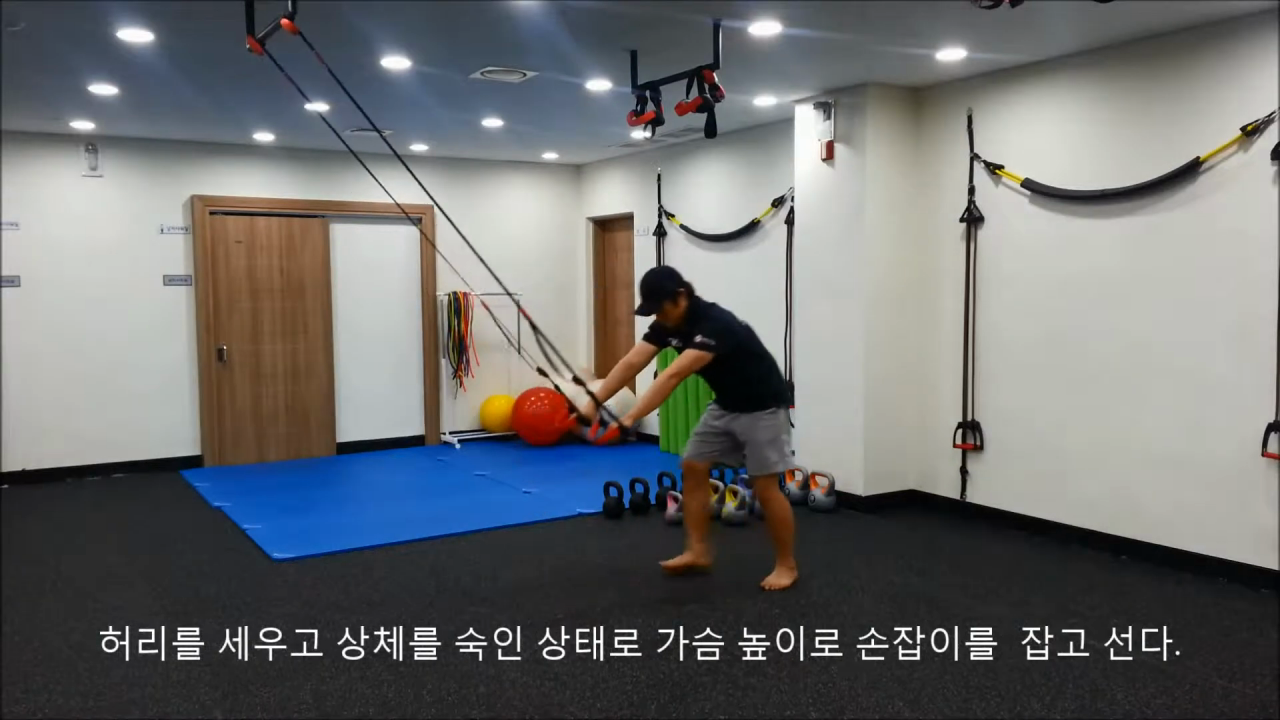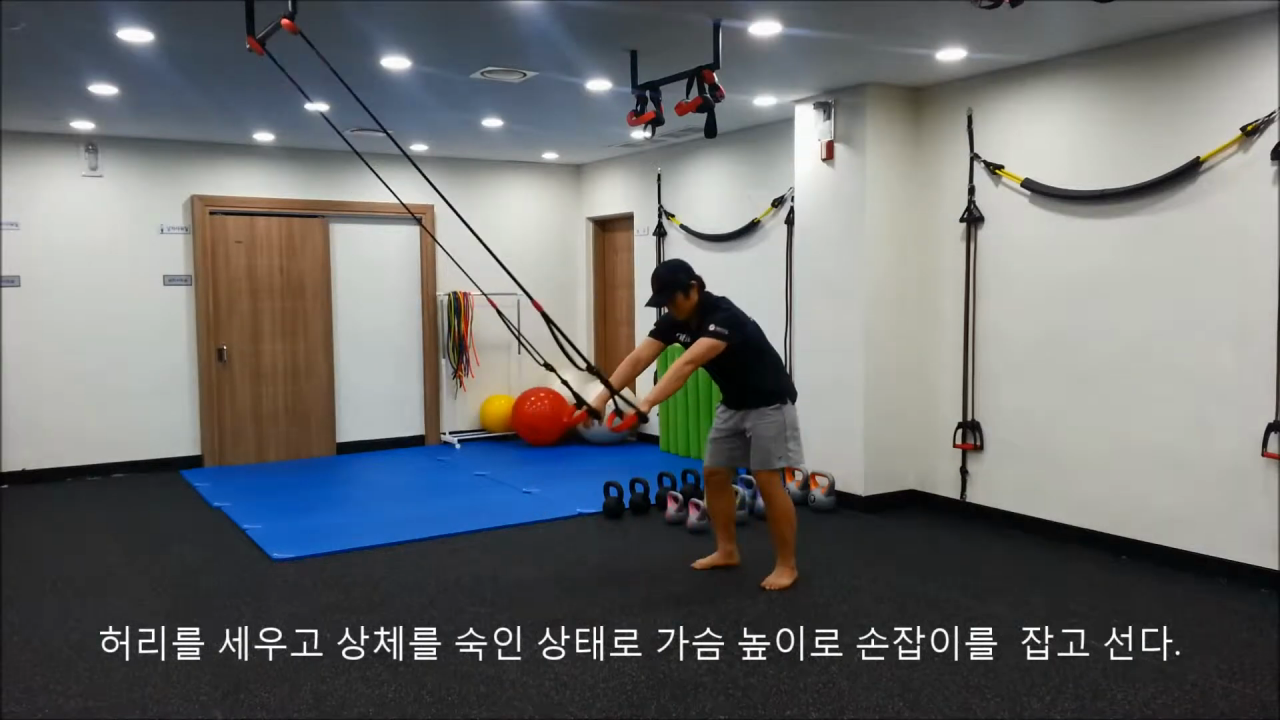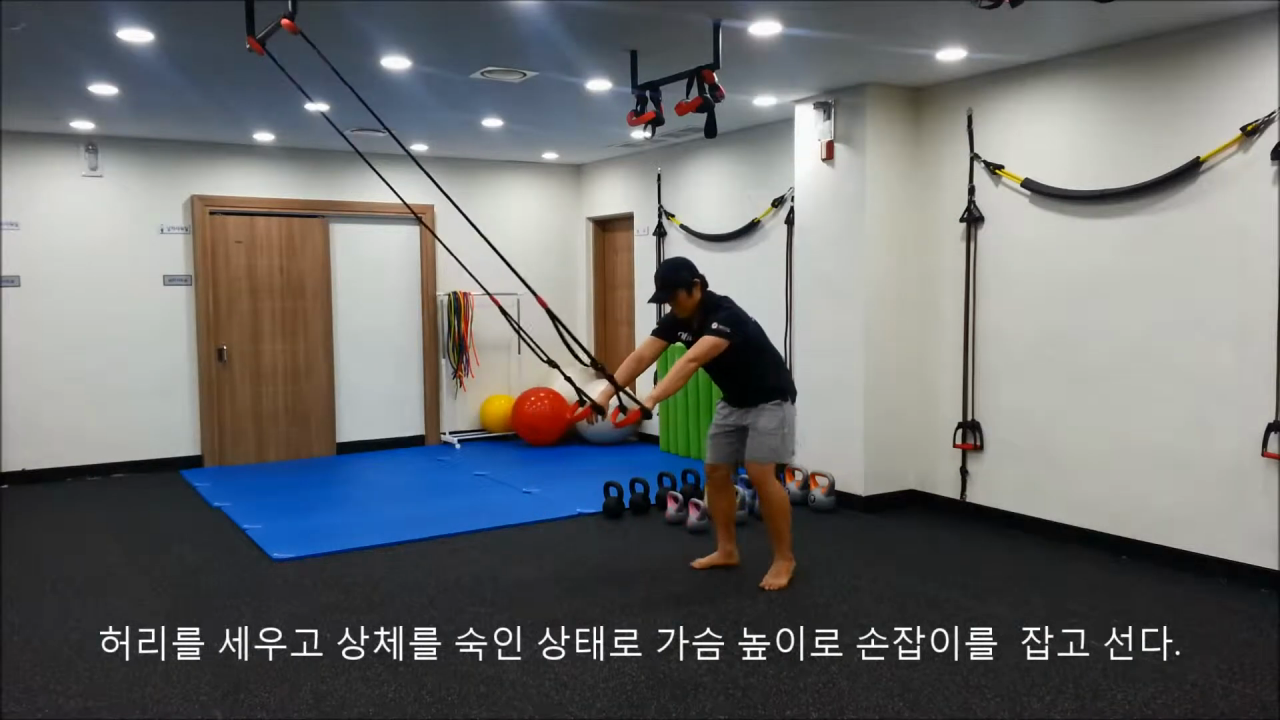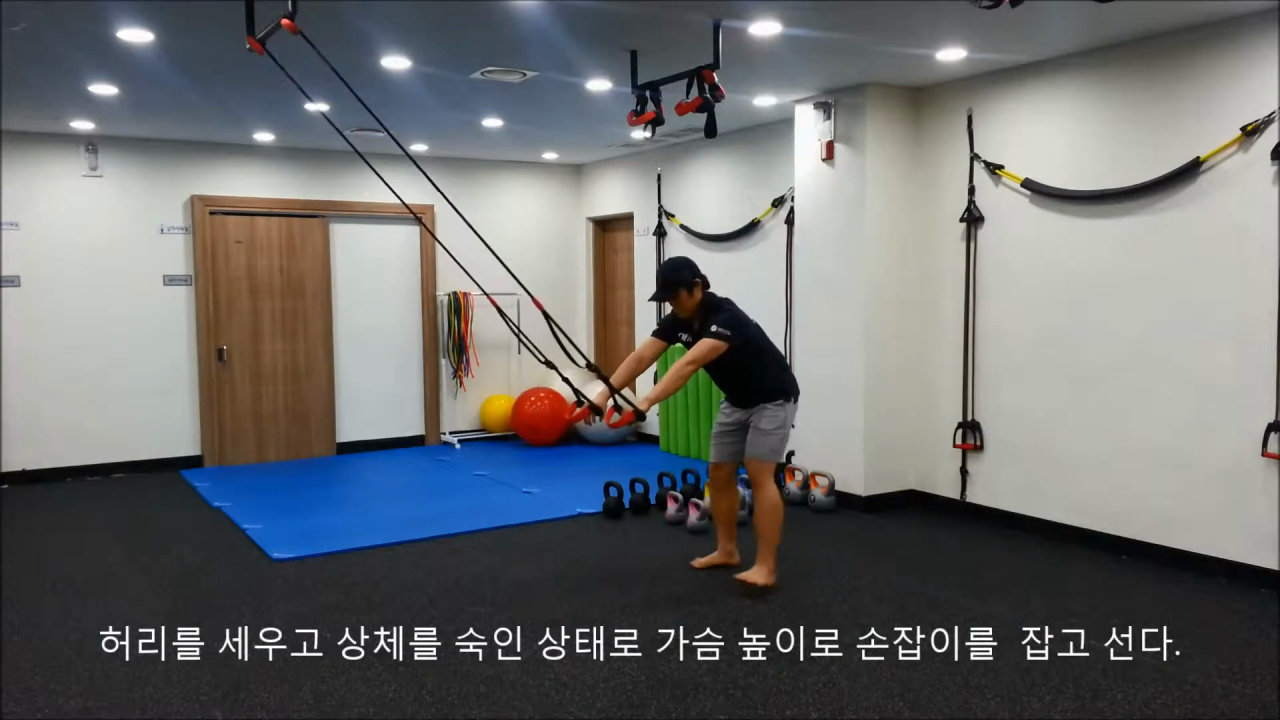
dt=0.2s
person 1, frame 1
left shoulder: (715, 324)
right shoulder: (668, 325)
left elbow: (672, 377)
right elbow: (631, 364)
left wrist: (630, 419)
right wrist: (593, 404)
left hip: (763, 406)
right hip: (726, 405)
left knee: (764, 487)
right knee: (693, 469)
left ankle: (787, 564)
right ankle: (698, 552)
person 1, frame 2
left shoulder: (725, 317)
right shoulder: (675, 320)
left elbow: (687, 365)
right elbow: (639, 359)
left wrist: (645, 405)
right wrist: (603, 396)
left hip: (769, 403)
right hip: (733, 404)
left knee: (767, 481)
right knee: (715, 476)
left ankle: (787, 564)
right ankle: (727, 551)
person 1, frame 3
left shoulder: (727, 316)
right shoulder: (677, 319)
left elbow: (691, 362)
right elbow: (641, 357)
left wrist: (651, 400)
right wrist: (606, 394)
left hip: (770, 399)
right hip: (733, 401)
left knee: (760, 474)
right knee: (716, 473)
left ankle: (784, 558)
right ankle: (726, 550)
person 1, frame 4
left shoulder: (726, 317)
right shoulder: (678, 320)
left elbow: (689, 364)
right elbow: (641, 358)
left wrist: (646, 402)
right wrist: (604, 394)
left hip: (772, 399)
right hip: (736, 400)
left knee: (758, 474)
right knee: (719, 473)
left ankle: (766, 566)
right ankle: (727, 550)
